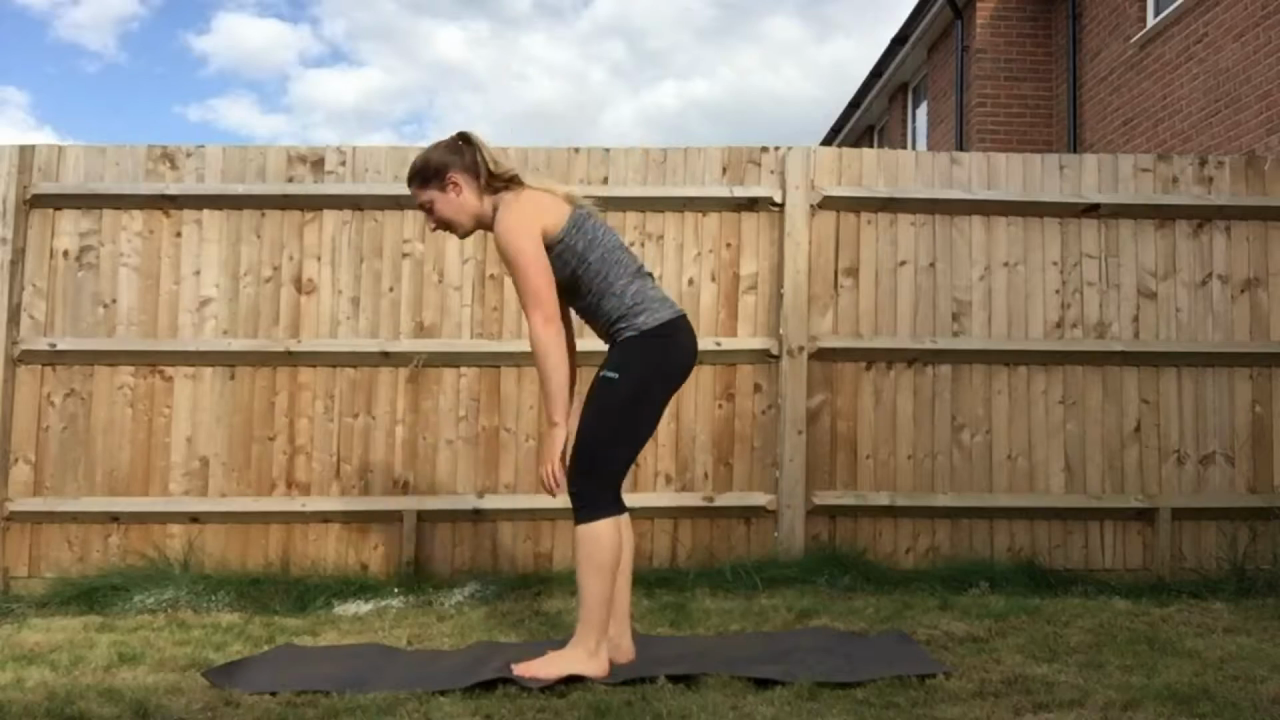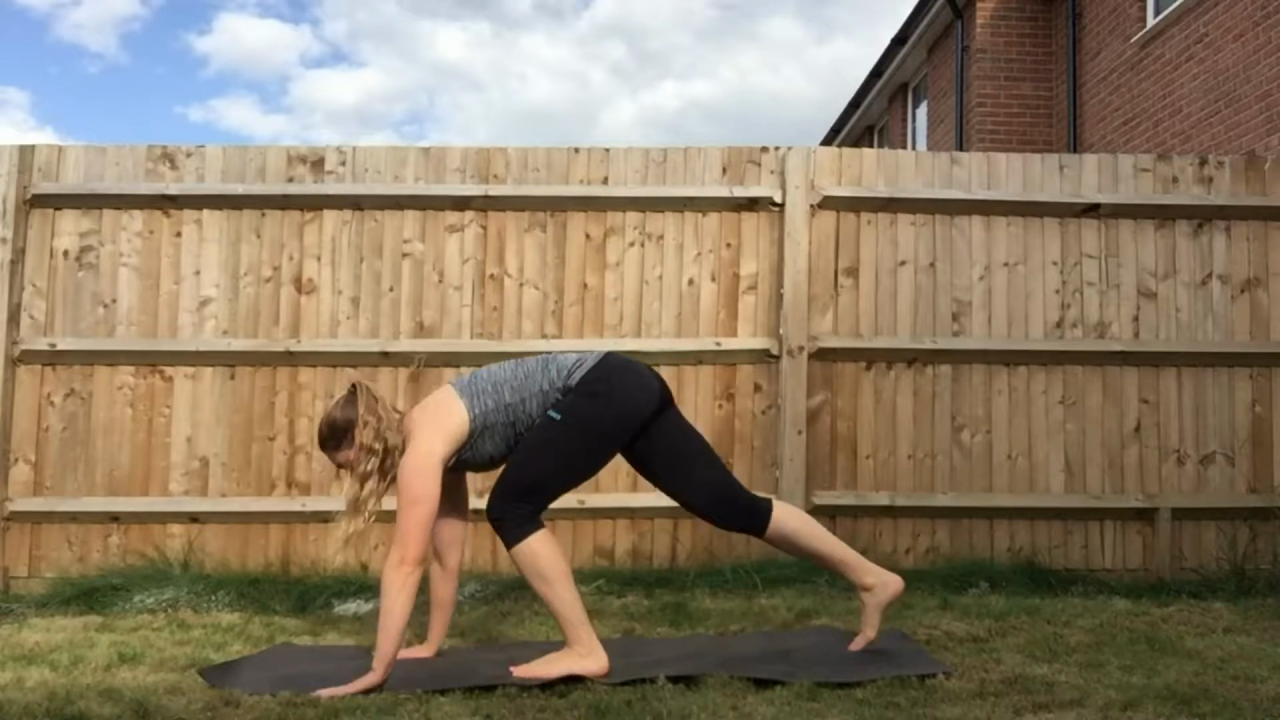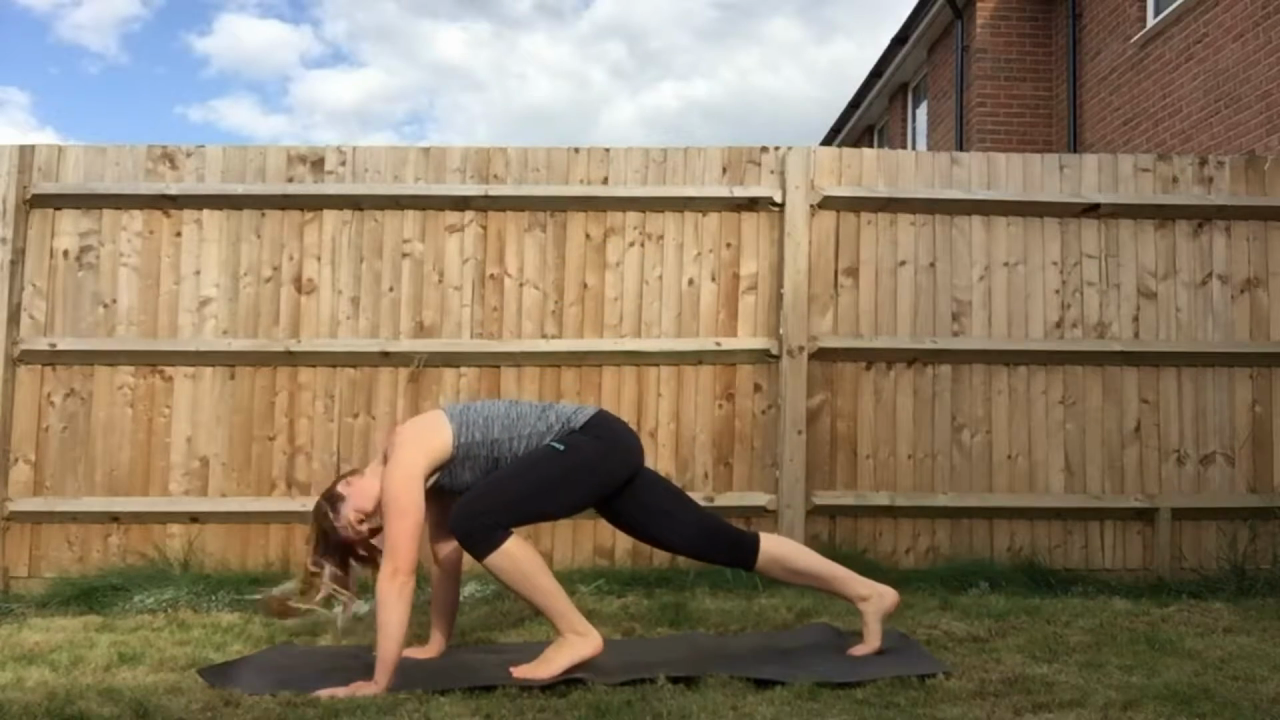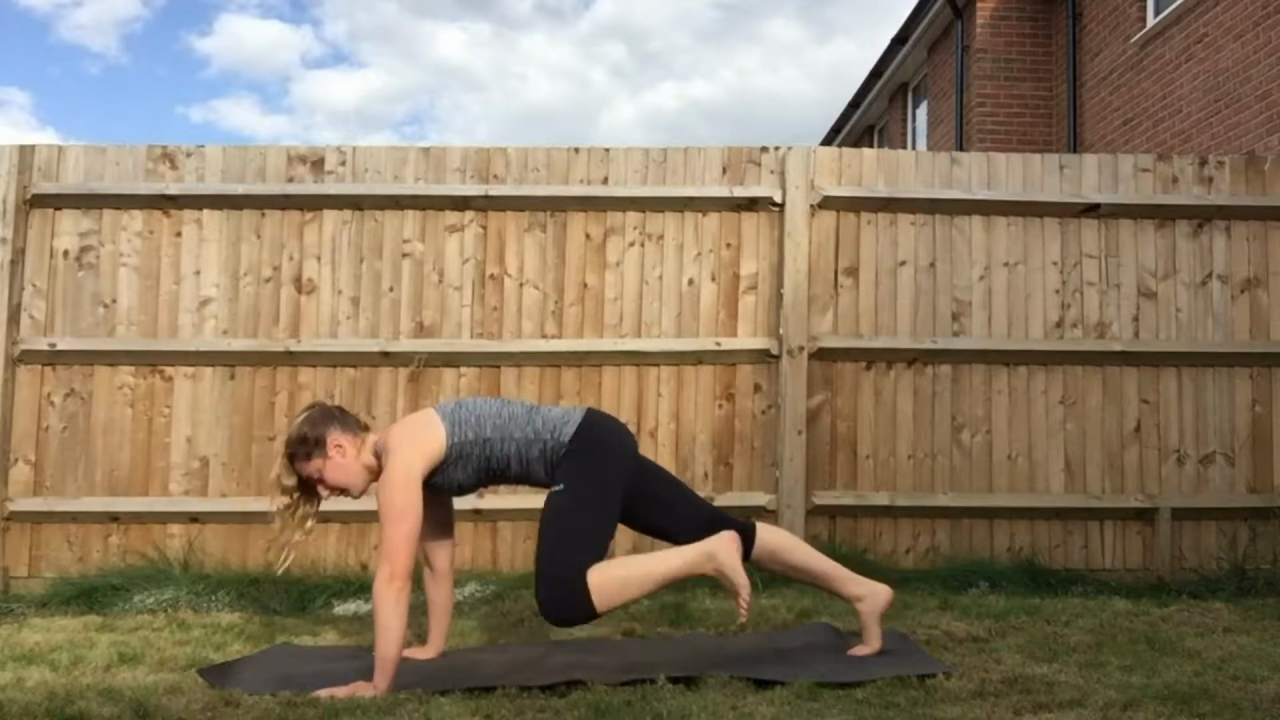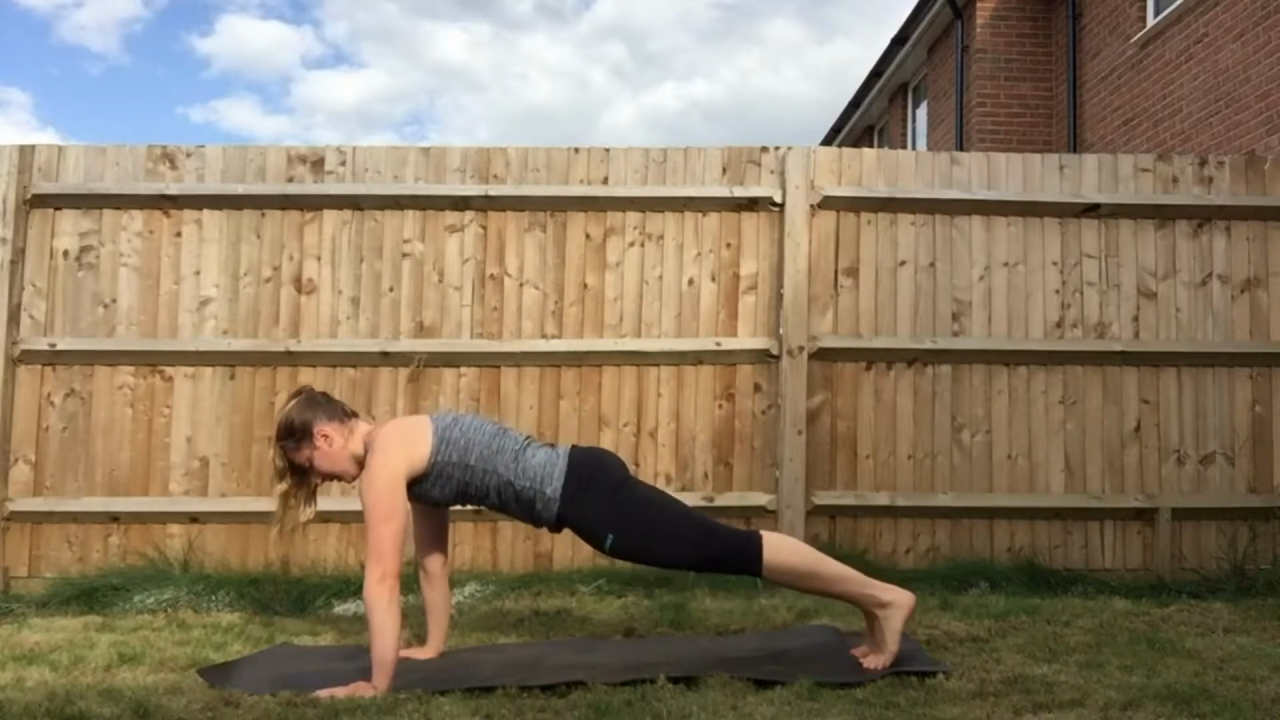
dt=0.7s
person 1, frame 1
left shoulder: (513, 217)
right shoulder: (524, 209)
left elbow: (546, 328)
right elbow: (556, 330)
left wrist: (558, 424)
right wrist: (559, 422)
left hip: (649, 339)
right hip: (658, 337)
left knee: (590, 479)
right knee: (600, 482)
left ankle: (589, 648)
right ankle: (612, 637)
person 1, frame 2
left shoulder: (421, 443)
right shoulder: (439, 437)
left elbow: (405, 561)
right elbow: (446, 549)
left wrist: (379, 669)
right wrist: (432, 643)
left hip: (601, 392)
right hip: (629, 385)
left knee: (512, 510)
right knee: (729, 504)
left ankle: (584, 651)
right ankle: (871, 578)
person 1, frame 3
left shoulder: (401, 459)
right shoulder: (428, 472)
left elbow: (397, 575)
right elbow: (446, 554)
left wrist: (379, 680)
right wrist: (435, 644)
left hip: (594, 440)
right hip: (600, 450)
left knee: (479, 519)
right knee: (717, 541)
left ankle: (576, 634)
right ankle: (868, 593)
person 1, frame 4
left shoulder: (397, 455)
right shoulder: (421, 463)
left elbow: (392, 575)
right elbow: (437, 557)
left wrist: (378, 683)
right wrist: (434, 646)
left hip: (587, 446)
right hip: (593, 451)
left knee: (562, 602)
right knee: (714, 526)
left ankle: (709, 556)
right ankle: (863, 592)
person 1, frame 5
left shoulder: (382, 456)
right shoulder: (406, 451)
left elbow: (381, 577)
right elbow: (431, 558)
left wrist: (378, 683)
right wrist: (432, 646)
left hip: (583, 494)
right hip: (579, 480)
left knee: (728, 551)
right knee: (722, 549)
left ankle: (883, 599)
right ankle: (873, 600)
